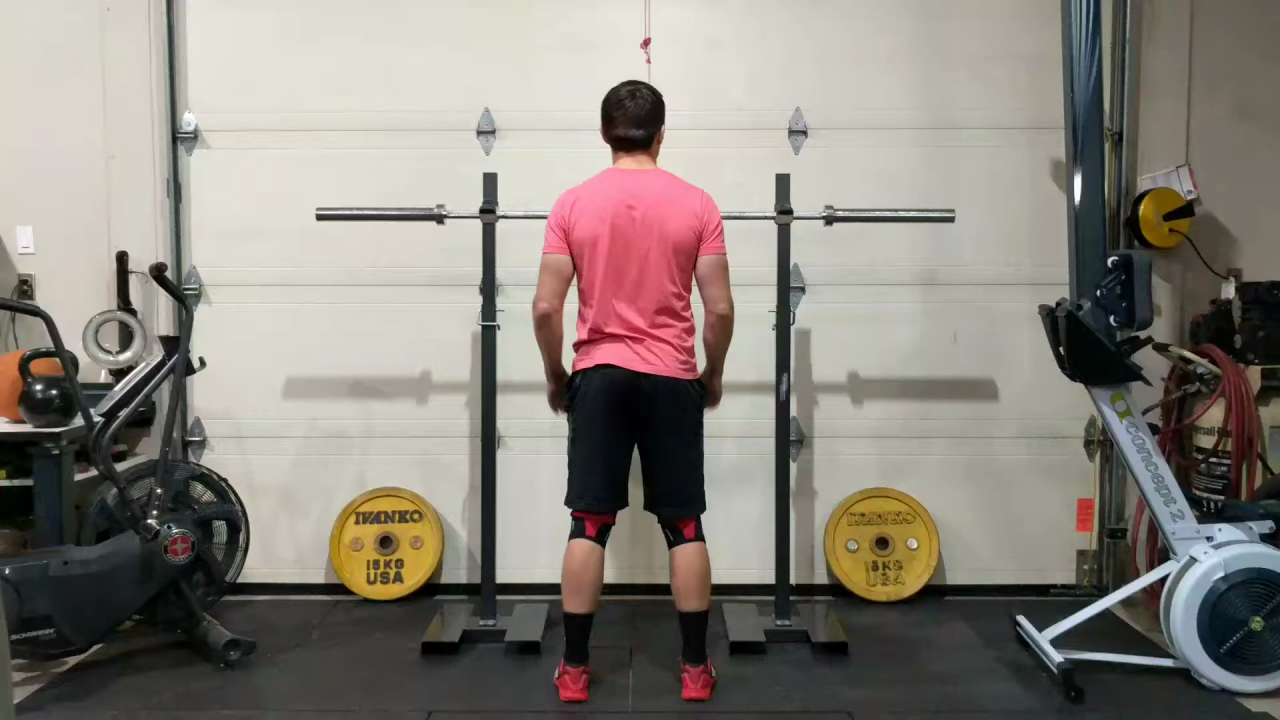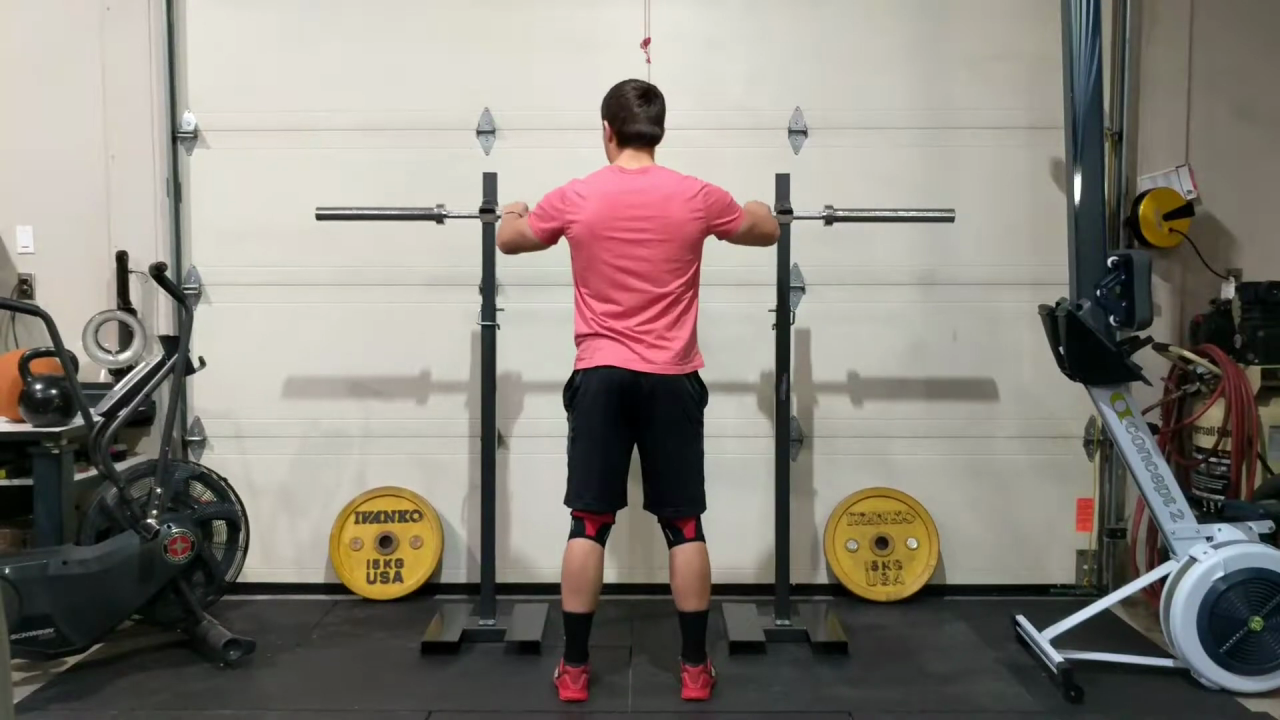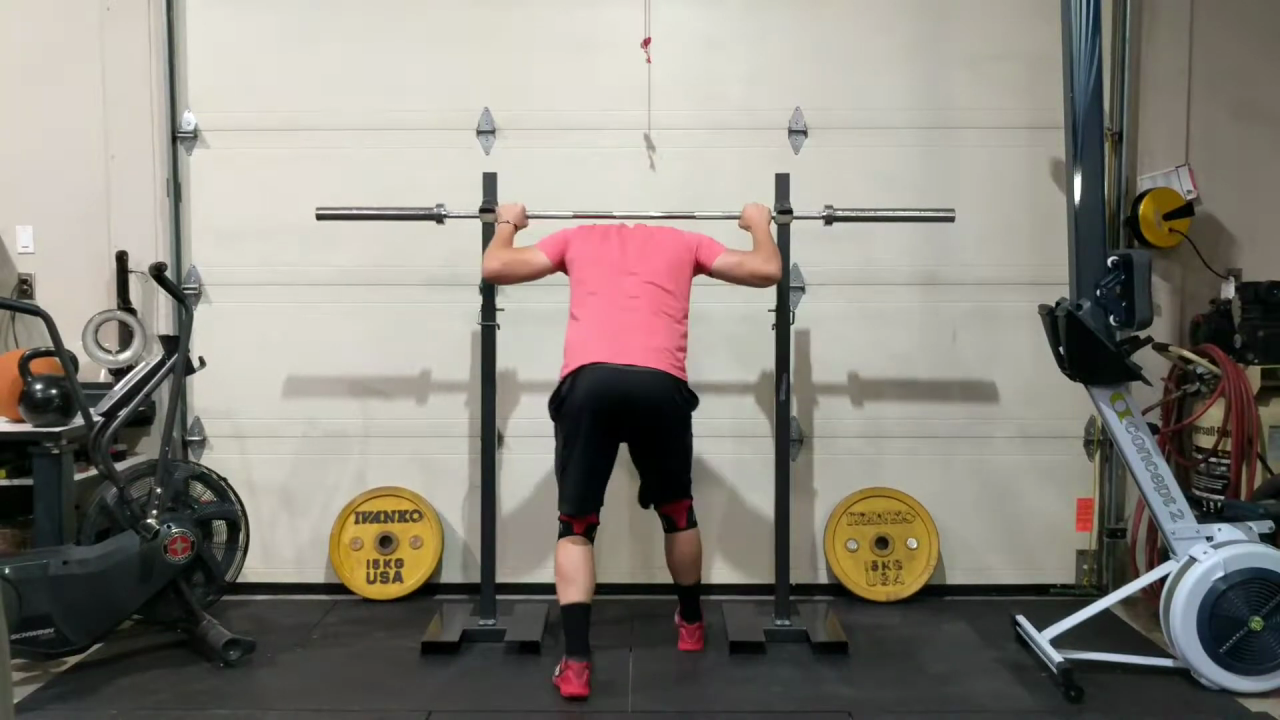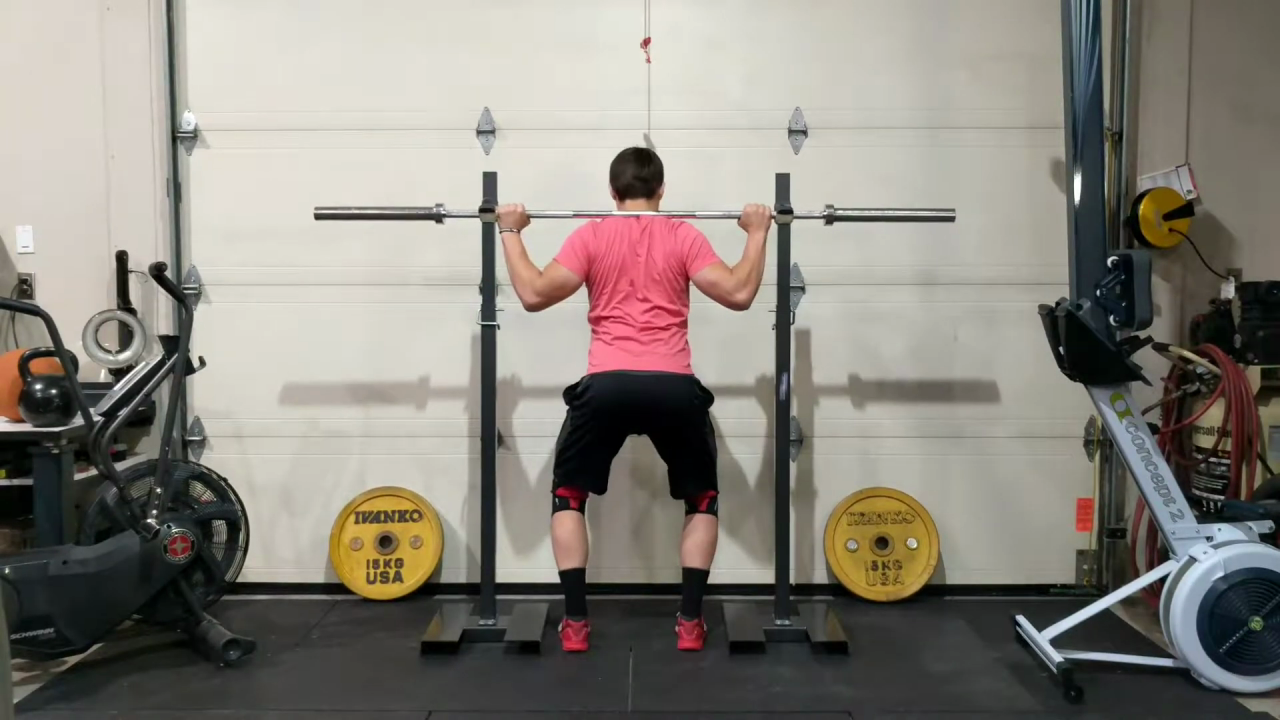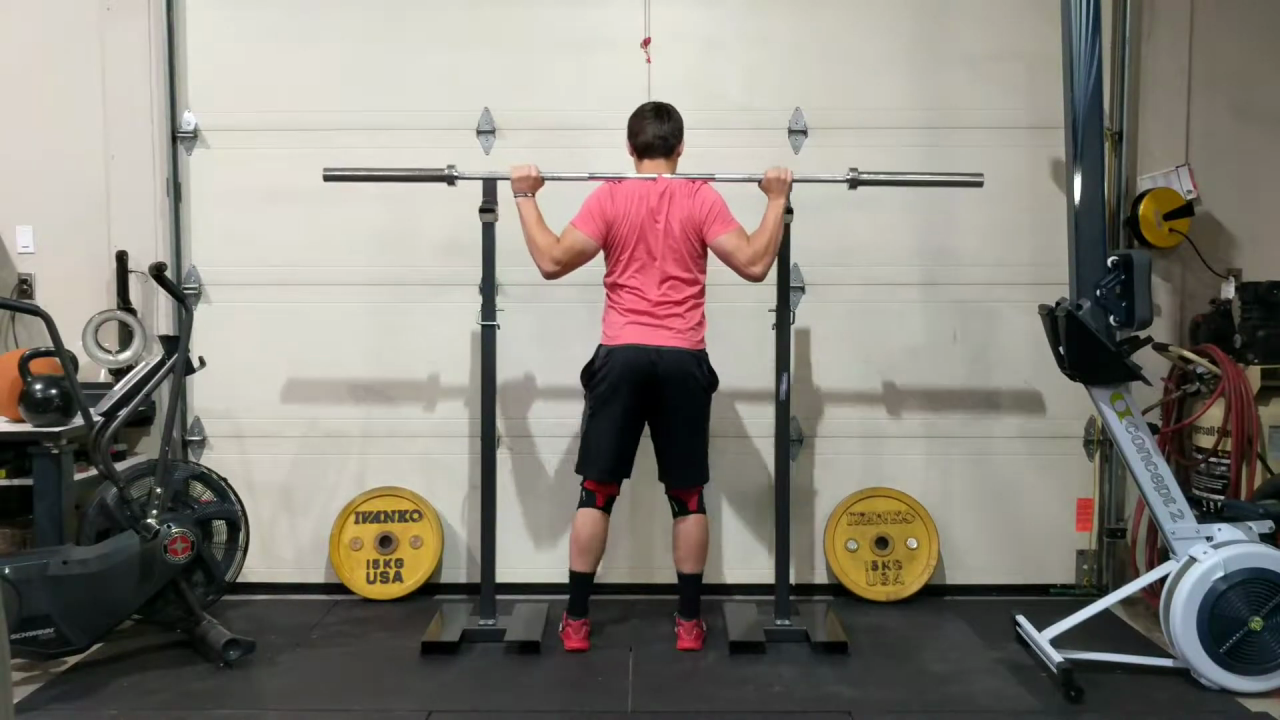
dt=1s
person 1, frame 1
left shoulder: (573, 204)
right shoulder: (696, 204)
left elbow: (545, 308)
right elbow: (720, 309)
left wrist: (555, 375)
right wrist: (713, 374)
left hip: (600, 378)
right hip: (672, 381)
left knee: (589, 525)
right knee: (683, 526)
left ankle: (574, 669)
right ankle: (695, 668)
person 1, frame 2
left shoulder: (574, 198)
right shoulder: (696, 197)
left elbow: (508, 240)
right elbow: (767, 232)
left wrist: (510, 212)
right wrist: (757, 208)
left hip: (600, 379)
right hip: (672, 382)
left knee: (589, 524)
right knee: (684, 526)
left ankle: (574, 668)
right ankle: (695, 668)
person 1, frame 3
left shoulder: (578, 237)
right shoulder: (683, 240)
left elbow: (494, 269)
right elbow: (768, 271)
left wrist: (506, 226)
right wrist: (759, 227)
left hip: (589, 383)
right hip: (662, 385)
left knee: (576, 524)
right knee: (676, 512)
left ankle: (575, 663)
right ankle: (690, 623)
person 1, frame 4
left shoulder: (590, 237)
right shoulder: (684, 237)
left elbow: (534, 295)
right elbow: (739, 294)
left wrist: (511, 232)
right wrist: (757, 233)
left hip: (607, 386)
right hip: (673, 387)
left knee: (568, 496)
right knee: (701, 499)
left ankle: (576, 622)
right ankle: (690, 621)
person 1, frame 5
left shoulder: (608, 198)
right shoulder: (702, 198)
left elbow: (552, 261)
right elbow: (754, 264)
left wrist: (525, 195)
right wrist: (776, 200)
left hip: (620, 359)
right hip: (683, 362)
left knee: (596, 491)
right knee: (687, 495)
left ankle: (577, 620)
right ankle: (688, 621)
